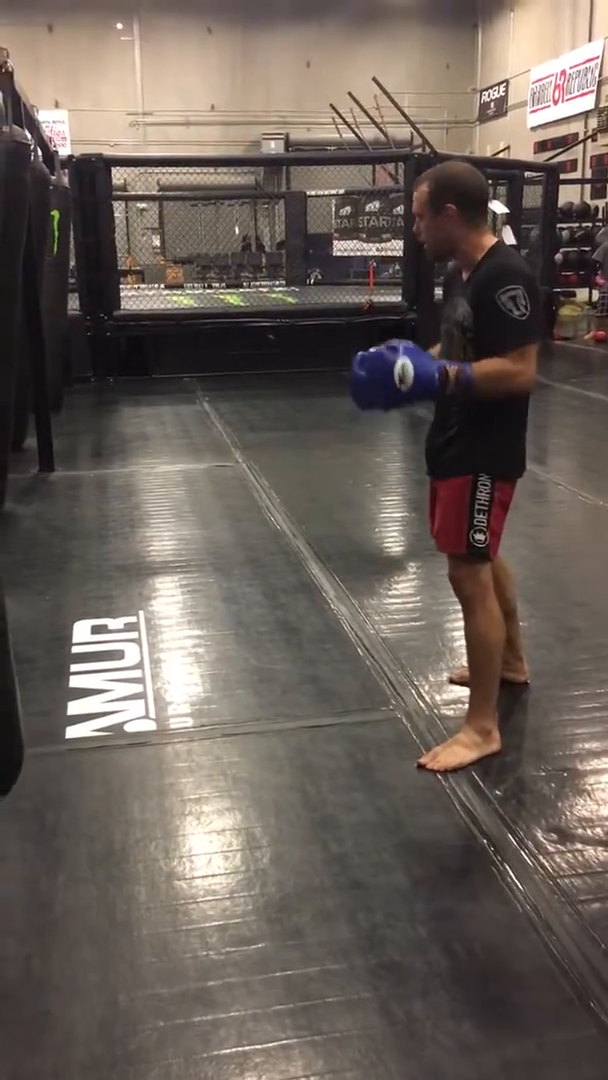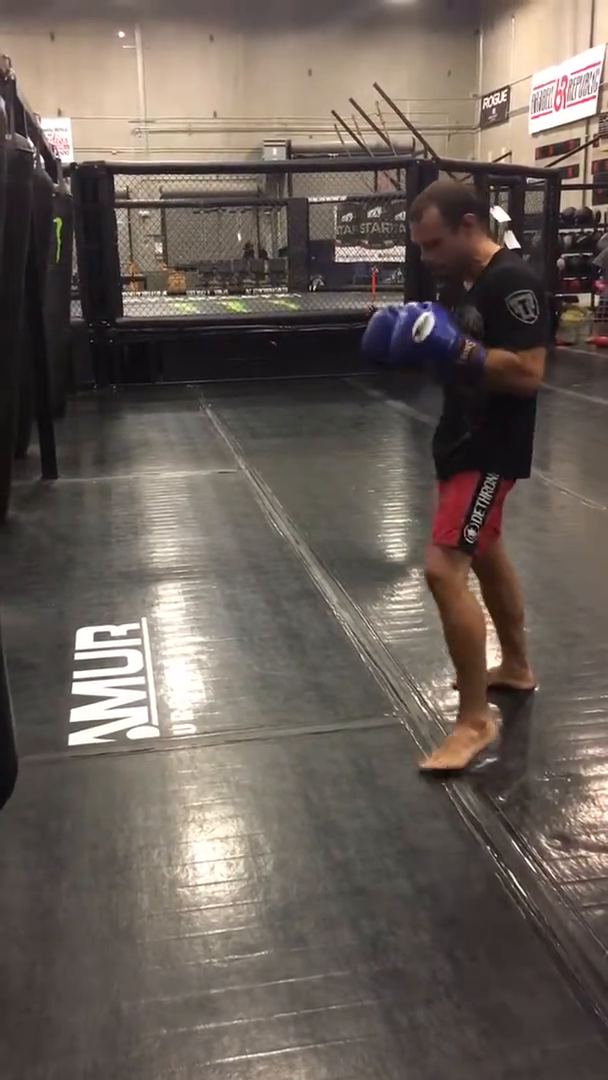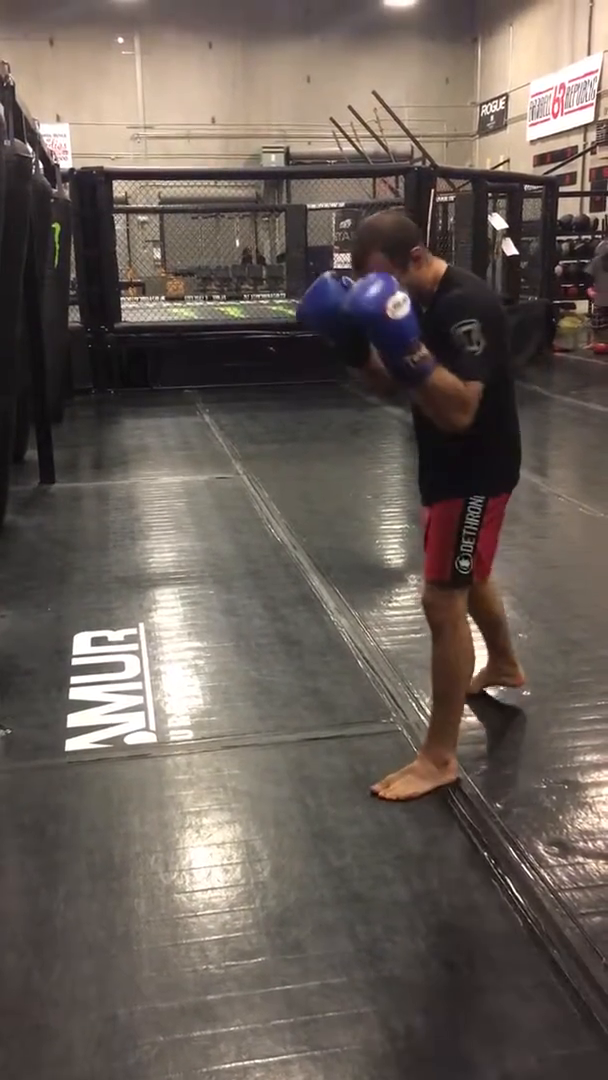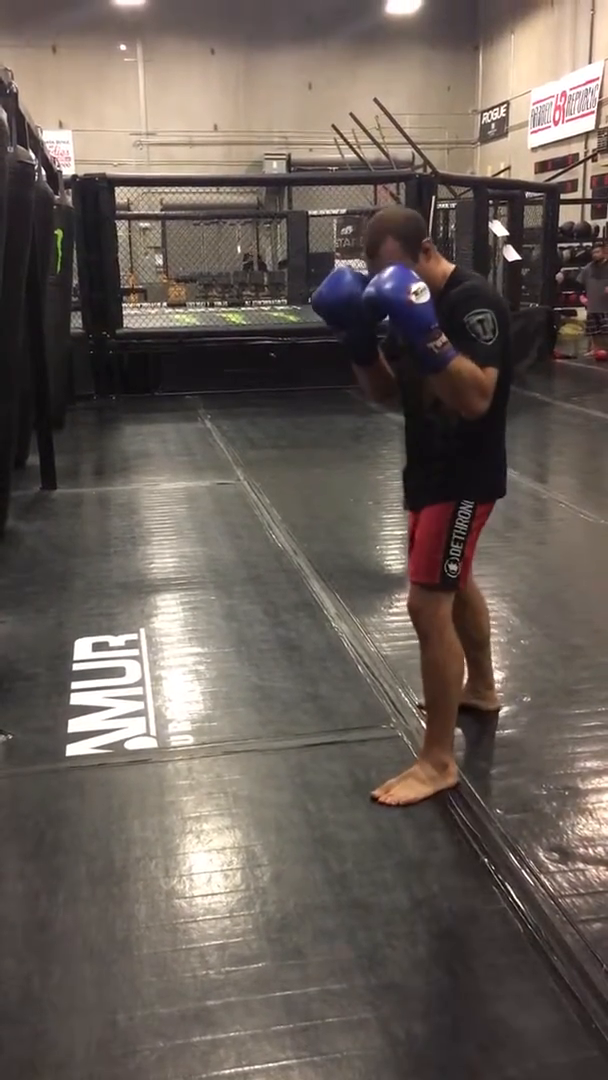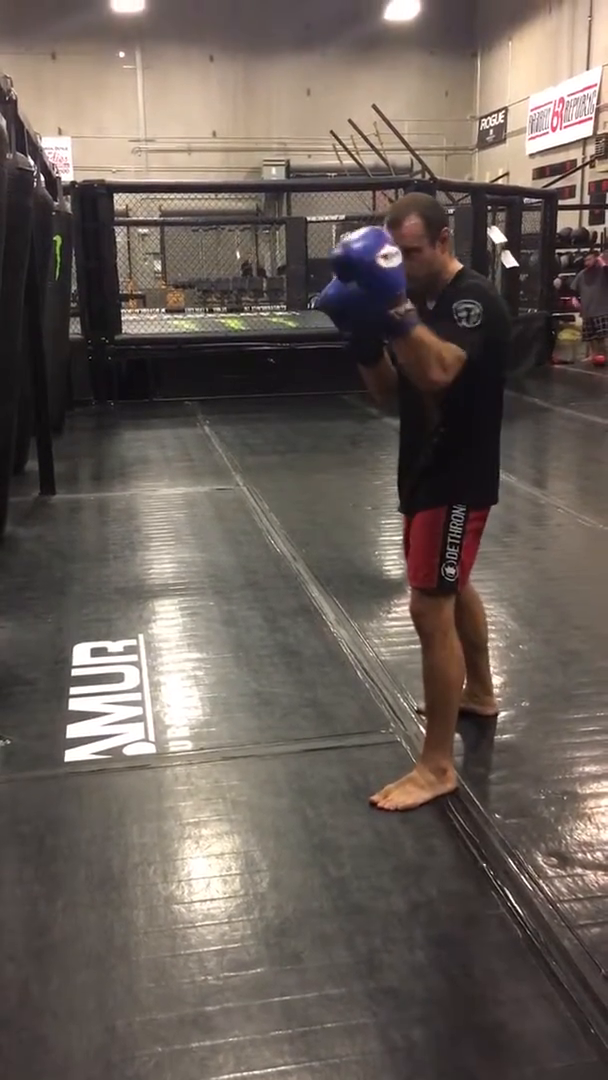
dt=0.5s
person 1, frame 1
left shoulder: (506, 276)
right shoulder: (460, 272)
left elbow: (520, 371)
left wrist: (433, 375)
right wrist: (410, 364)
left hip: (484, 452)
right hip: (456, 443)
left knee: (468, 576)
right knee: (483, 558)
left ankle: (482, 727)
right ankle: (511, 661)
person 1, frame 2
left shoulder: (514, 283)
right shoulder: (454, 282)
left elbow: (528, 374)
left wrist: (451, 348)
right wrist: (413, 343)
left hip: (491, 451)
right hip: (461, 441)
left knee: (443, 568)
right knee: (486, 554)
left ankle: (474, 719)
right ankle: (515, 665)
person 1, frame 3
left shoulder: (465, 305)
right shoulder: (416, 300)
left elbow: (456, 411)
right elbow: (387, 384)
left wrist: (404, 342)
right wrist: (351, 339)
left hip: (476, 470)
right hip: (450, 464)
left knee: (443, 601)
right knee: (469, 575)
left ankle: (440, 757)
right ankle: (503, 665)
person 1, frame 4
left shoulder: (473, 302)
right shoulder: (419, 302)
left elbow: (475, 398)
right elbow: (384, 391)
left wrist: (425, 334)
right wrist: (358, 335)
left hip: (464, 477)
right hip: (435, 469)
left knee: (428, 604)
right knee: (456, 583)
left ankle: (438, 761)
right ankle: (481, 688)
person 1, frame 5
left shoulder: (473, 300)
right shoulder: (422, 301)
left elbow: (435, 370)
right elbow: (386, 390)
left wrist: (389, 302)
right wrist: (363, 332)
left hip: (458, 480)
right hip: (429, 472)
left knee: (431, 608)
right knee: (455, 589)
left ankle: (437, 766)
right ankle: (479, 693)
